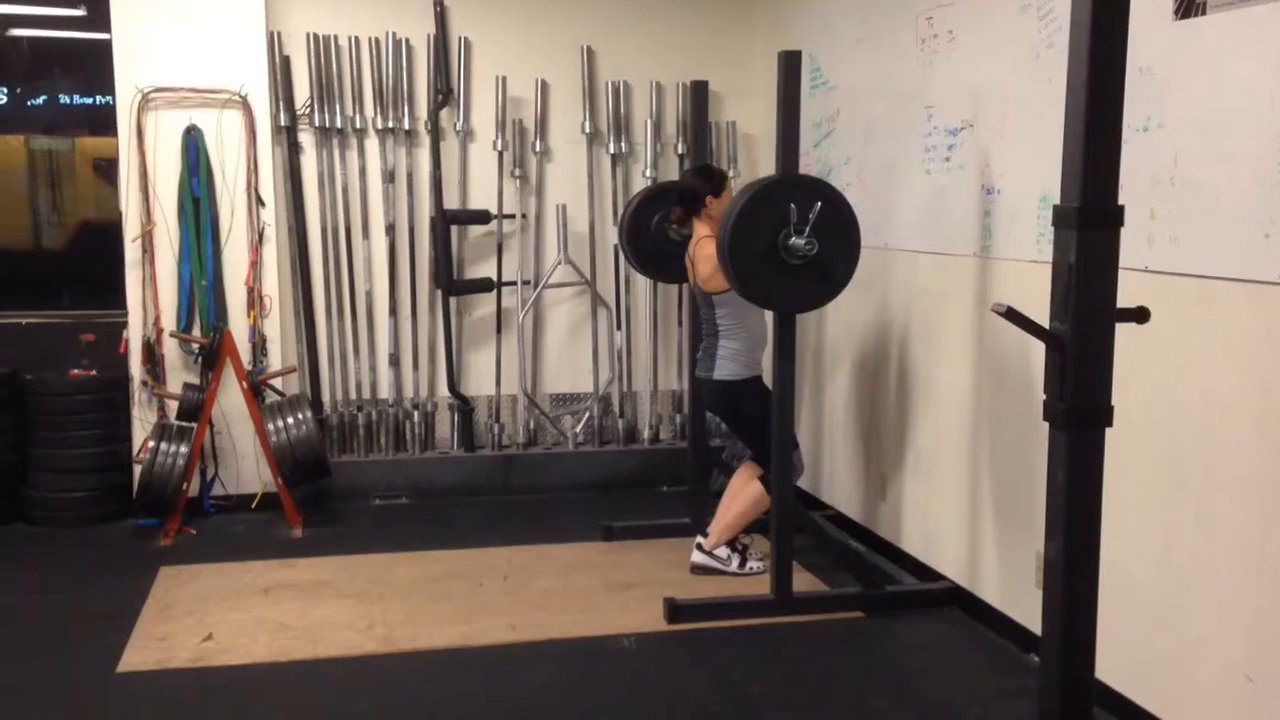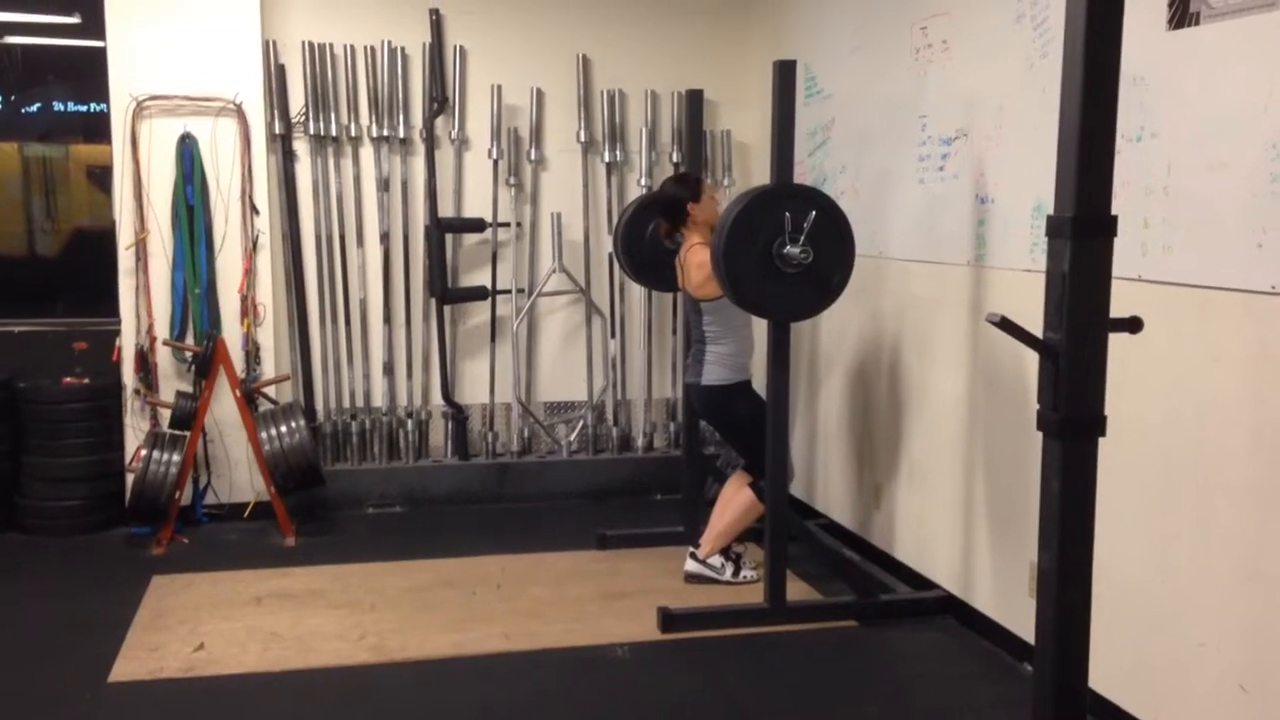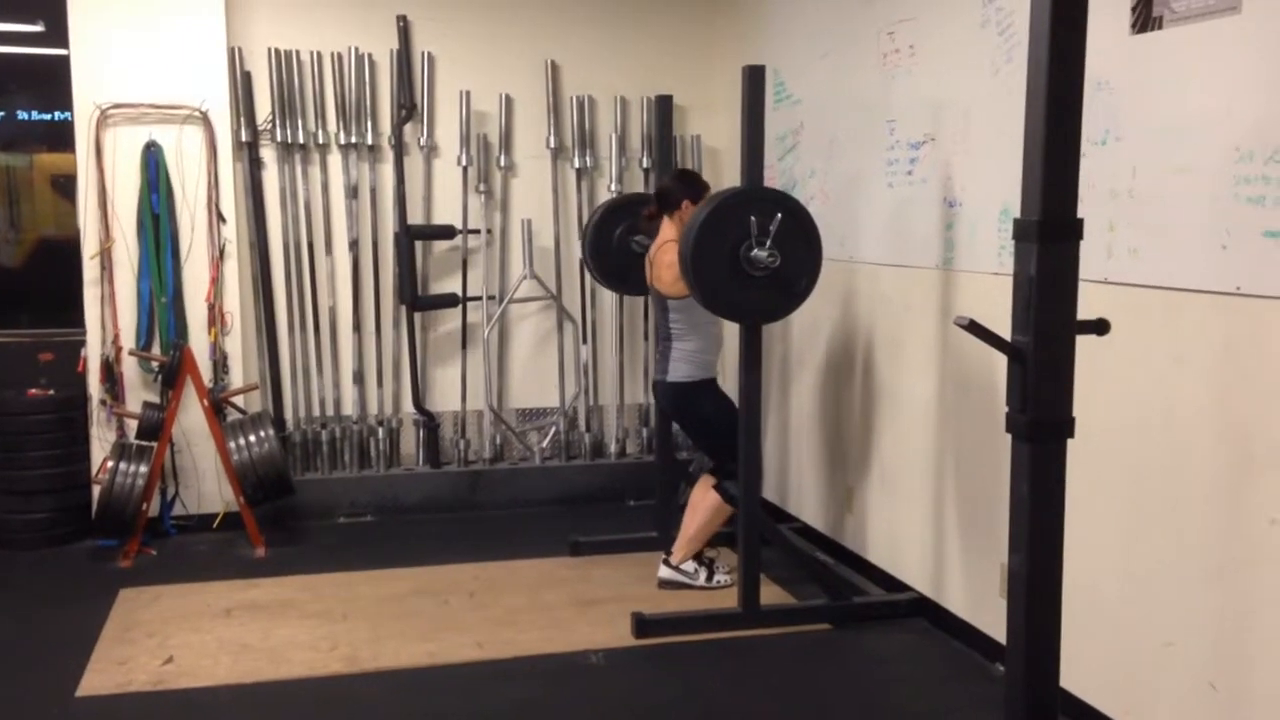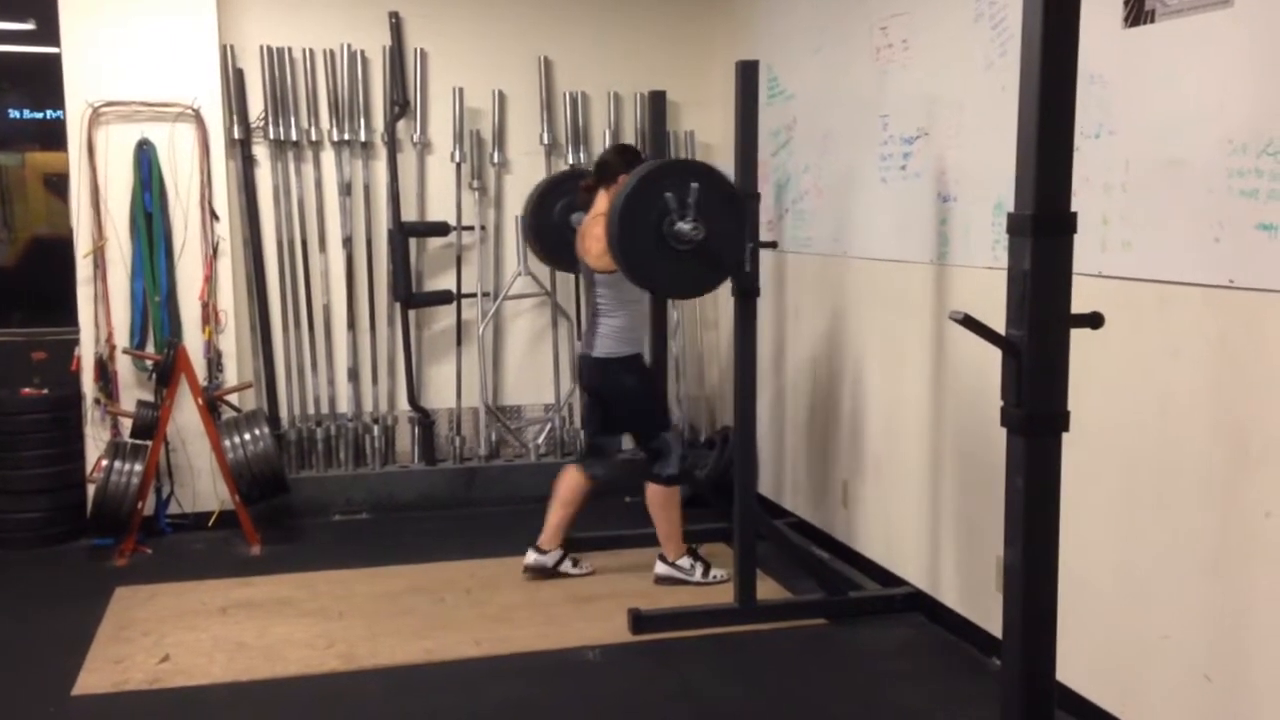
dt=0.7s
person 1, frame 1
left shoulder: (700, 247)
right shoulder: (714, 252)
left hip: (721, 374)
right hip: (733, 379)
left knee: (766, 455)
left ankle: (718, 534)
right ankle: (713, 547)
person 1, frame 2
left shoulder: (690, 253)
right shoulder: (704, 259)
left hip: (709, 379)
right hip: (722, 384)
left knee: (758, 463)
left ankle: (713, 544)
right ankle: (706, 556)
person 1, frame 3
left shoulder: (659, 251)
right shoulder: (676, 257)
left hip: (674, 379)
right hip: (689, 383)
left knee: (724, 464)
right knee: (738, 472)
left ankle: (686, 550)
right ankle: (679, 563)
person 1, frame 4
left shoulder: (590, 225)
right shoulder: (608, 232)
left hip: (599, 358)
right hip: (618, 362)
left knee: (596, 455)
right knee: (665, 451)
left ankle: (545, 550)
right ankle: (674, 559)
